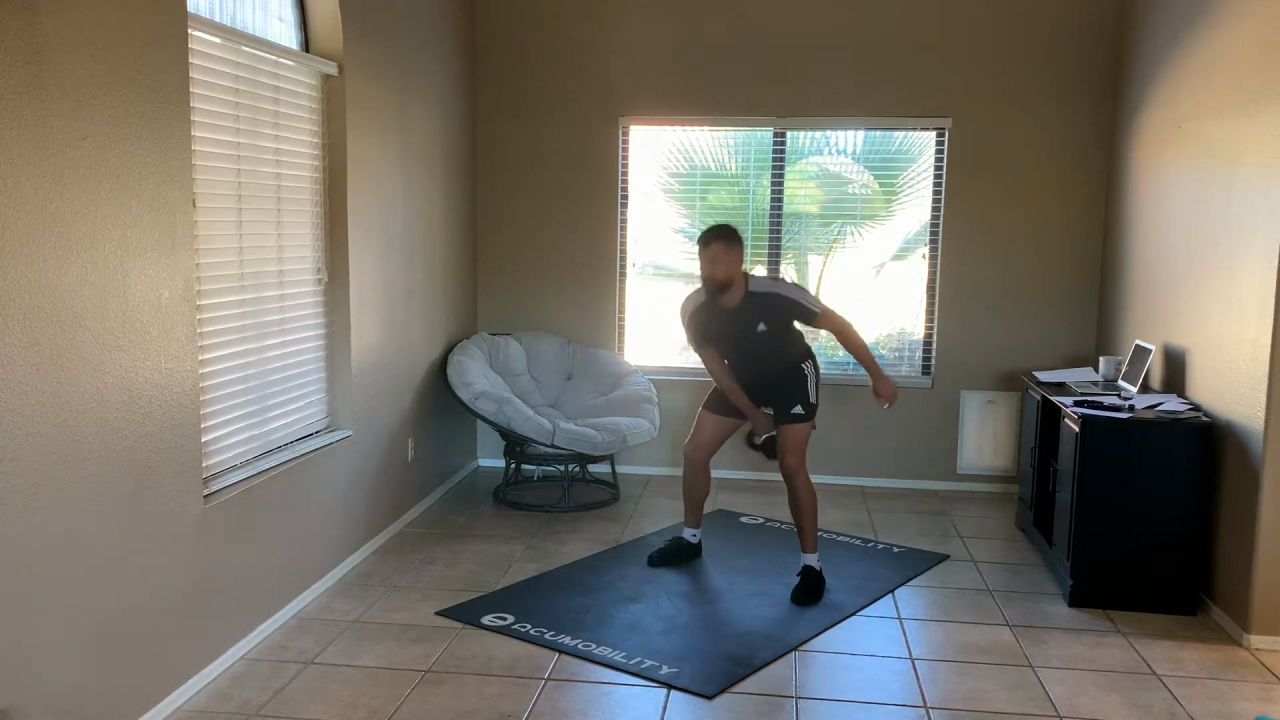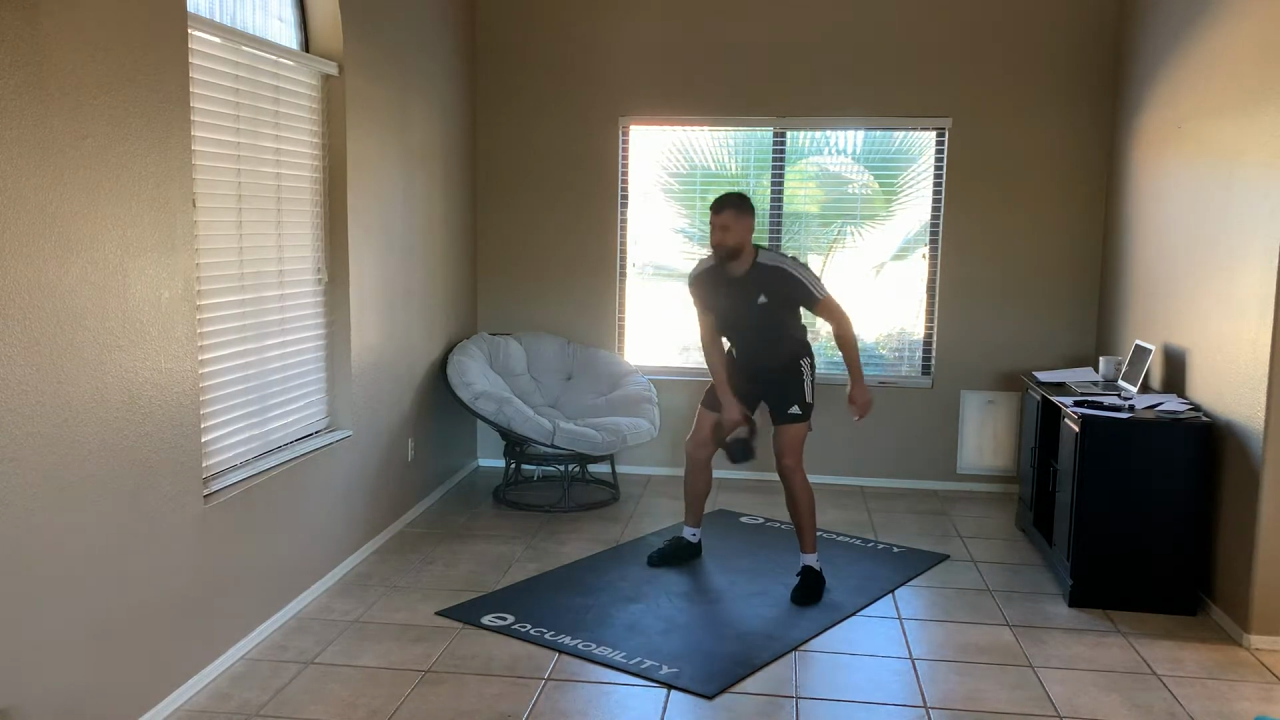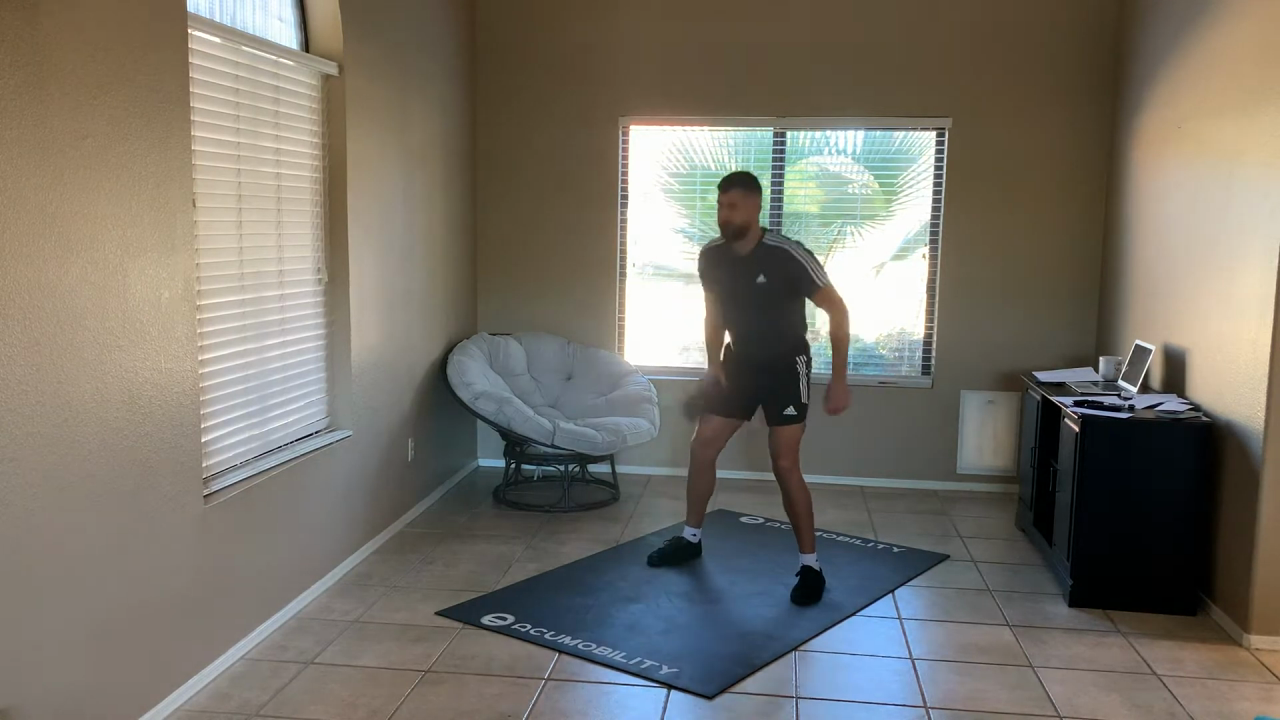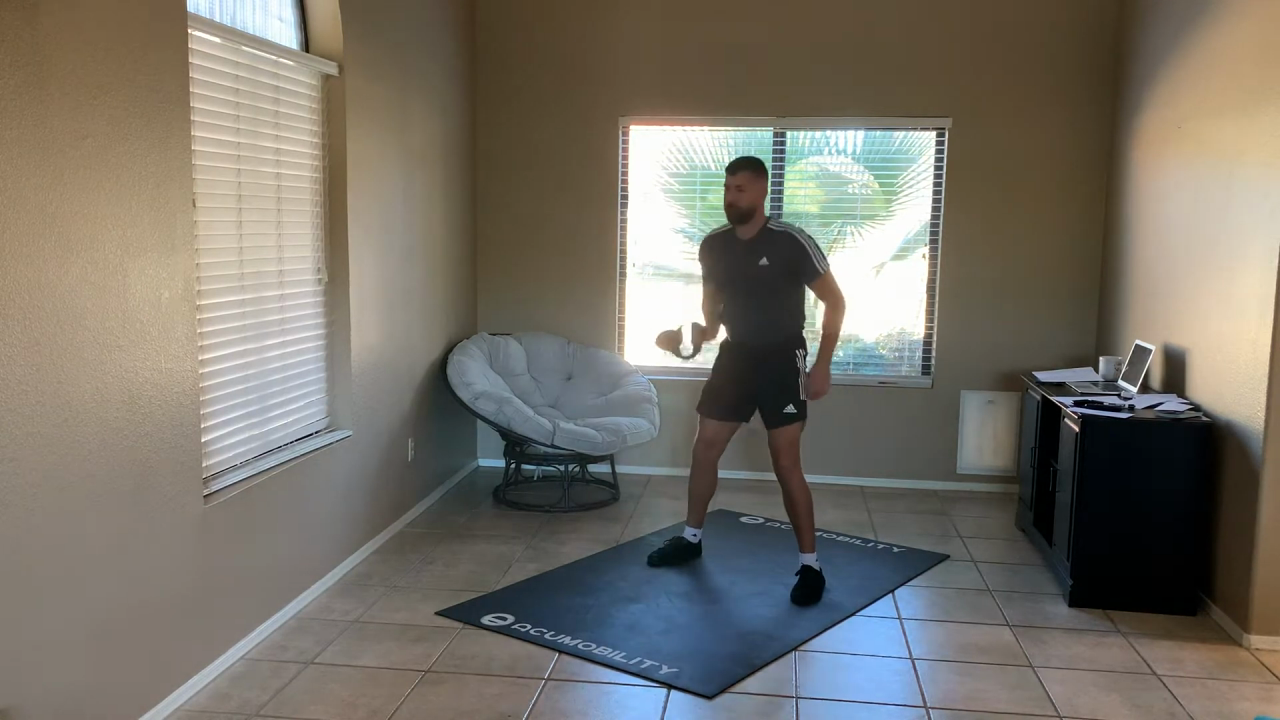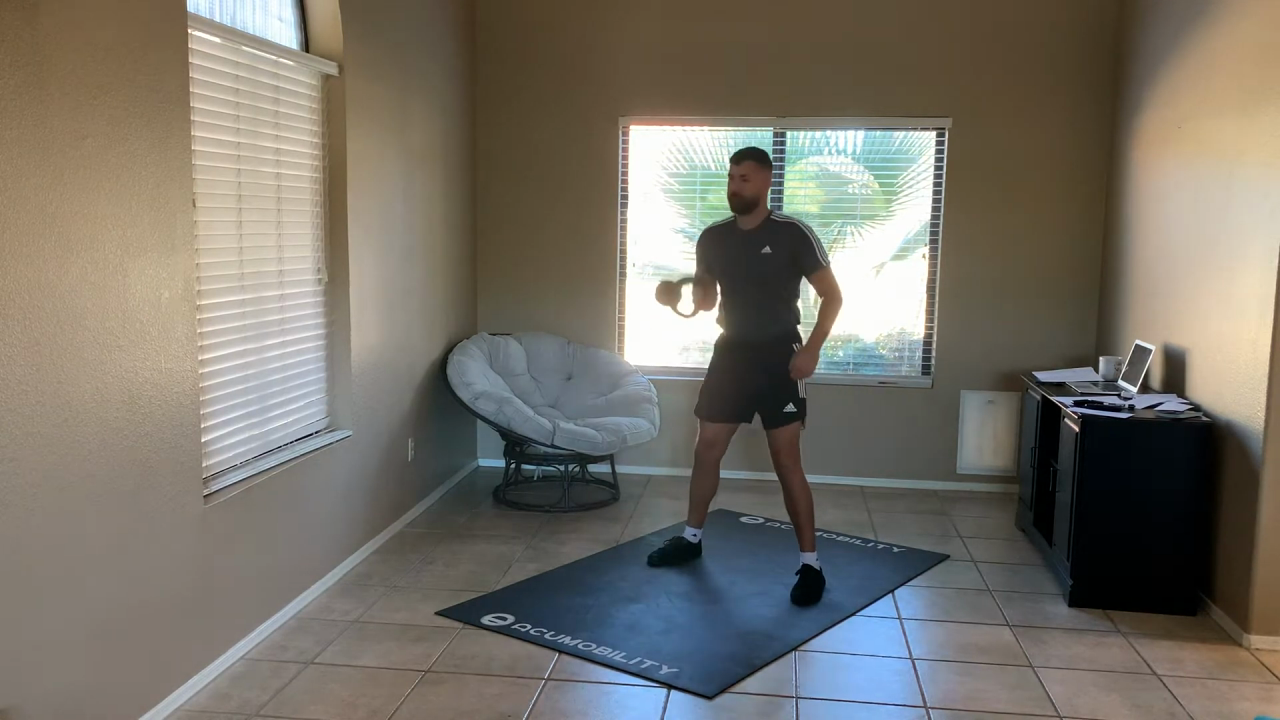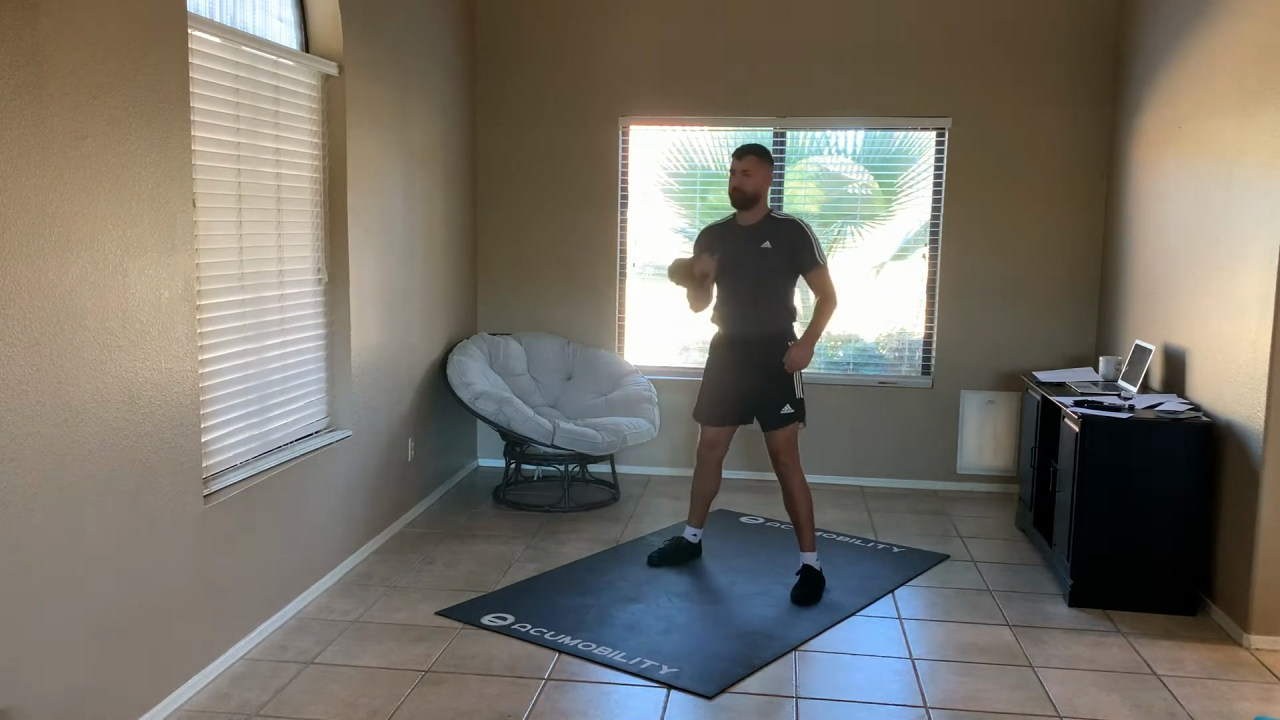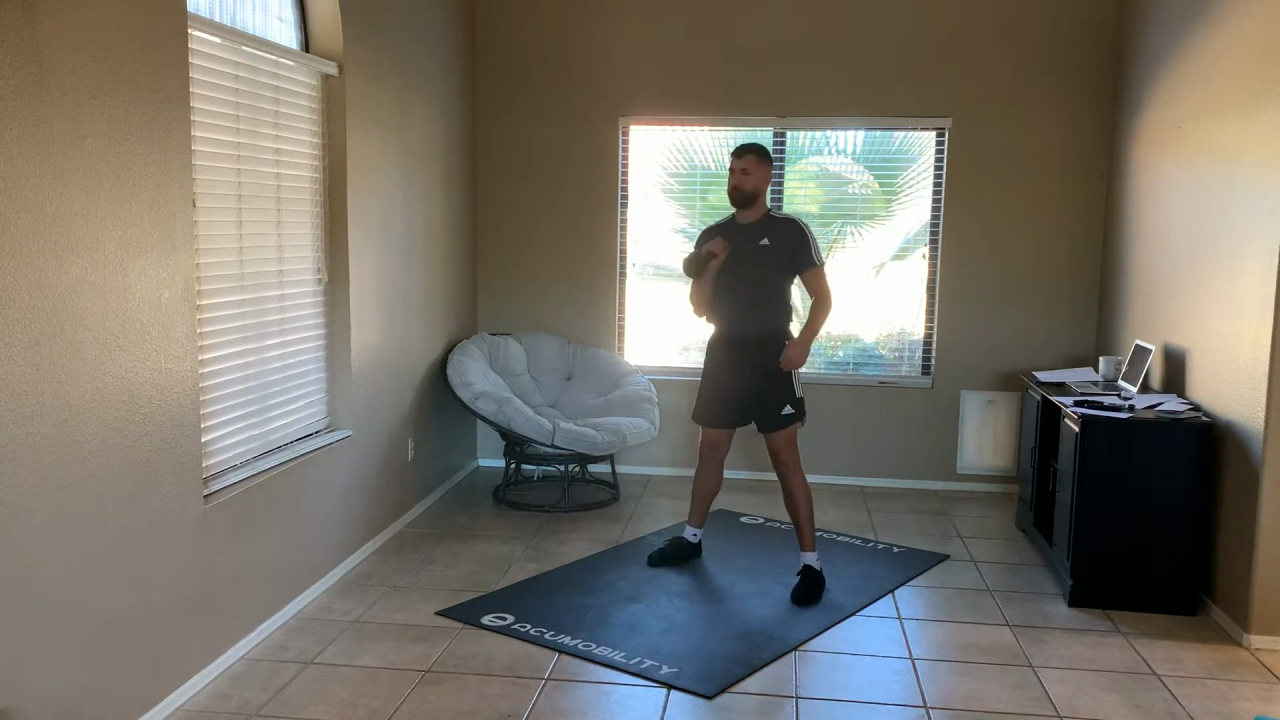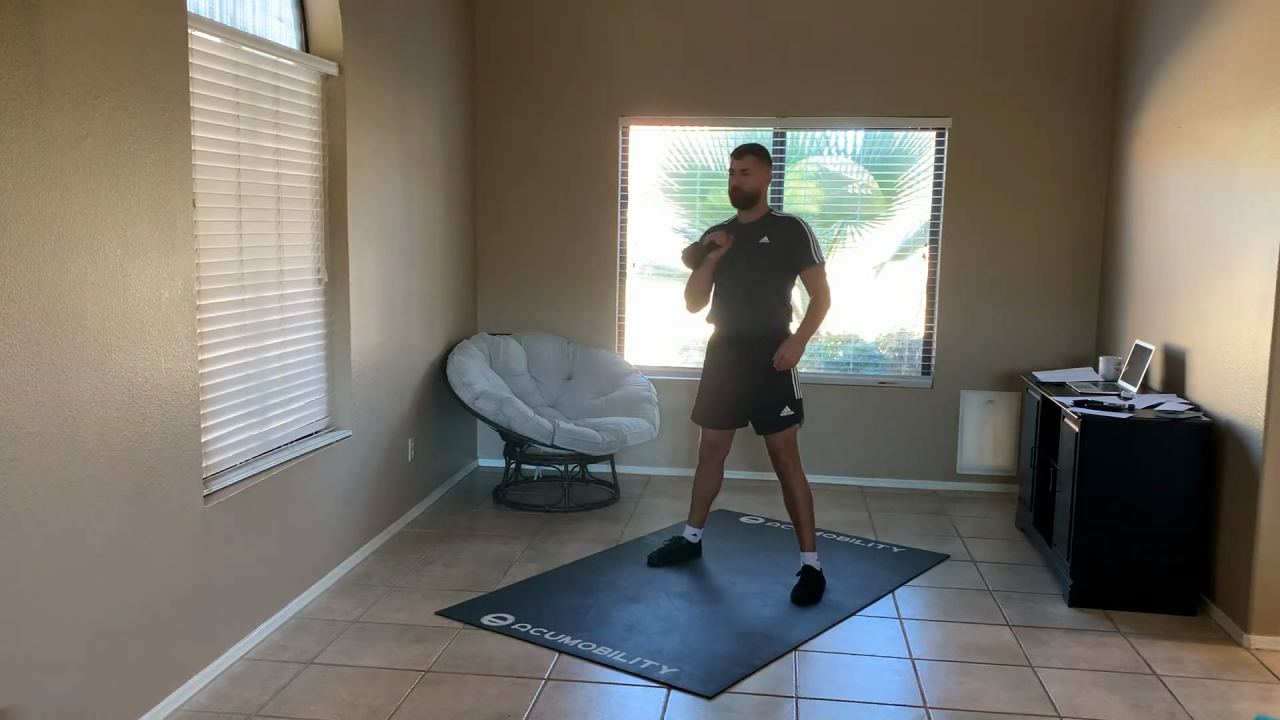
dt=0.1s
person 1, frame 1
left shoulder: (776, 296)
right shoulder: (694, 311)
left elbow: (837, 326)
right elbow: (718, 368)
left wrist: (876, 375)
right wrist: (753, 414)
left hip: (792, 373)
right hip: (742, 377)
left knee: (791, 462)
right knee: (695, 451)
left ankle: (811, 565)
right ankle: (690, 538)
person 1, frame 2
left shoulder: (783, 271)
right shoulder: (703, 277)
left elbow: (836, 319)
right elbow: (711, 339)
left wrist: (857, 381)
right wrist: (728, 399)
left hip: (789, 369)
right hip: (740, 368)
left knee: (788, 464)
right knee: (698, 448)
left ankle: (810, 566)
right ankle: (690, 538)
person 1, frame 3
left shoulder: (788, 256)
right shoulder: (711, 257)
left elbow: (837, 311)
right elbow: (714, 313)
left wrist: (839, 377)
right wrist: (714, 364)
left hip: (786, 362)
right hip: (740, 360)
left knee: (785, 463)
right knee: (701, 447)
left ankle: (810, 565)
right ankle: (691, 537)
person 1, frame 4
left shoulder: (791, 241)
right shoulder: (713, 245)
left elbow: (834, 301)
left wrist: (822, 363)
right wrist: (708, 326)
left hip: (782, 360)
right hip: (735, 356)
left knee: (785, 464)
right knee: (704, 449)
left ankle: (810, 565)
right ankle: (691, 537)
person 1, frame 5
left shoulder: (793, 234)
right shoulder: (713, 237)
left elbow: (832, 295)
right elbow: (706, 301)
left wrist: (812, 347)
right wrist: (700, 293)
left hip: (778, 354)
right hip: (730, 351)
left knee: (785, 460)
right knee: (706, 448)
left ankle: (810, 564)
right ankle: (691, 538)
person 1, frame 6
left shoulder: (792, 232)
right shoulder: (712, 236)
left elbow: (826, 295)
right elbow: (699, 302)
left wrist: (807, 342)
right wrist: (697, 279)
left hip: (774, 354)
right hip: (726, 352)
left knee: (785, 460)
right knee: (708, 450)
left ankle: (810, 564)
right ankle: (692, 537)
person 1, frame 7
left shoulder: (790, 231)
right shoulder: (712, 236)
left elbow: (822, 296)
right elbow: (701, 307)
left wrist: (804, 341)
right wrist: (710, 268)
left hip: (771, 353)
right hip: (723, 351)
left knee: (785, 458)
right knee: (710, 449)
left ankle: (810, 563)
right ankle: (691, 537)
person 1, frame 8
left shoulder: (791, 230)
right shoulder: (716, 236)
left elbow: (821, 295)
right elbow: (694, 304)
left wrist: (798, 339)
right wrist: (710, 260)
left hip: (771, 354)
right hip: (723, 351)
left knee: (785, 459)
right knee: (710, 450)
left ankle: (810, 564)
right ankle: (691, 537)
